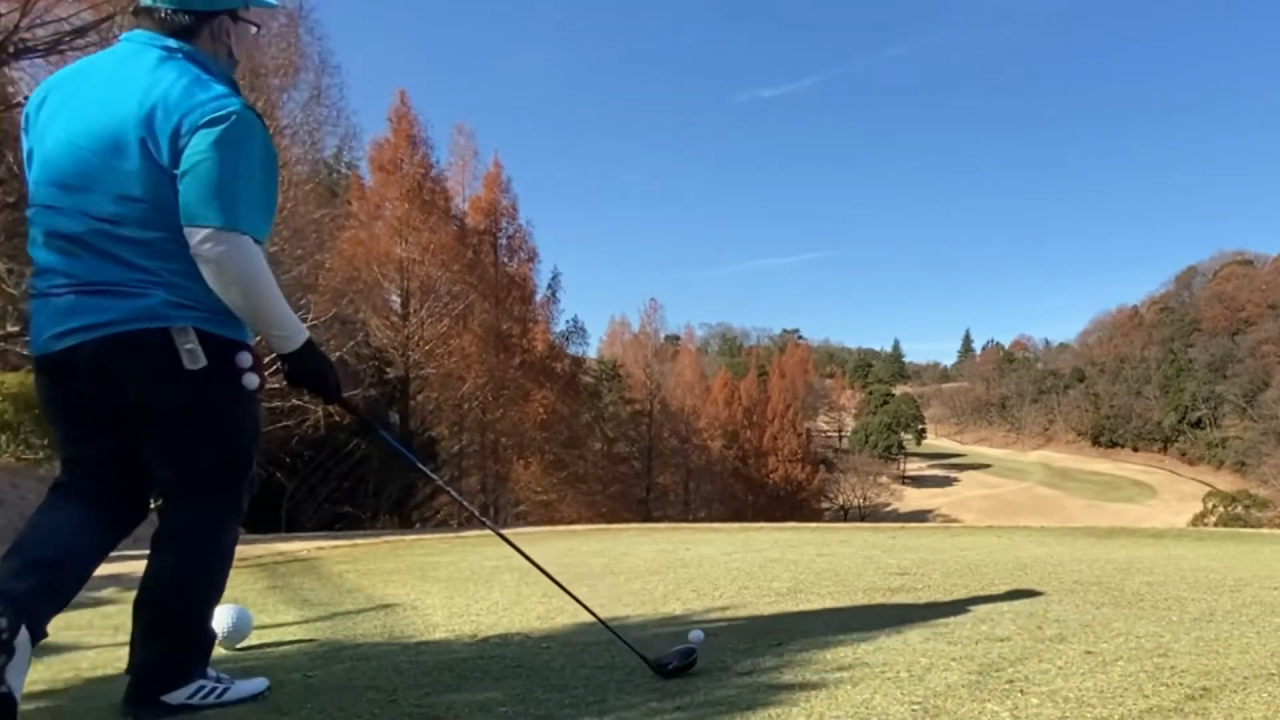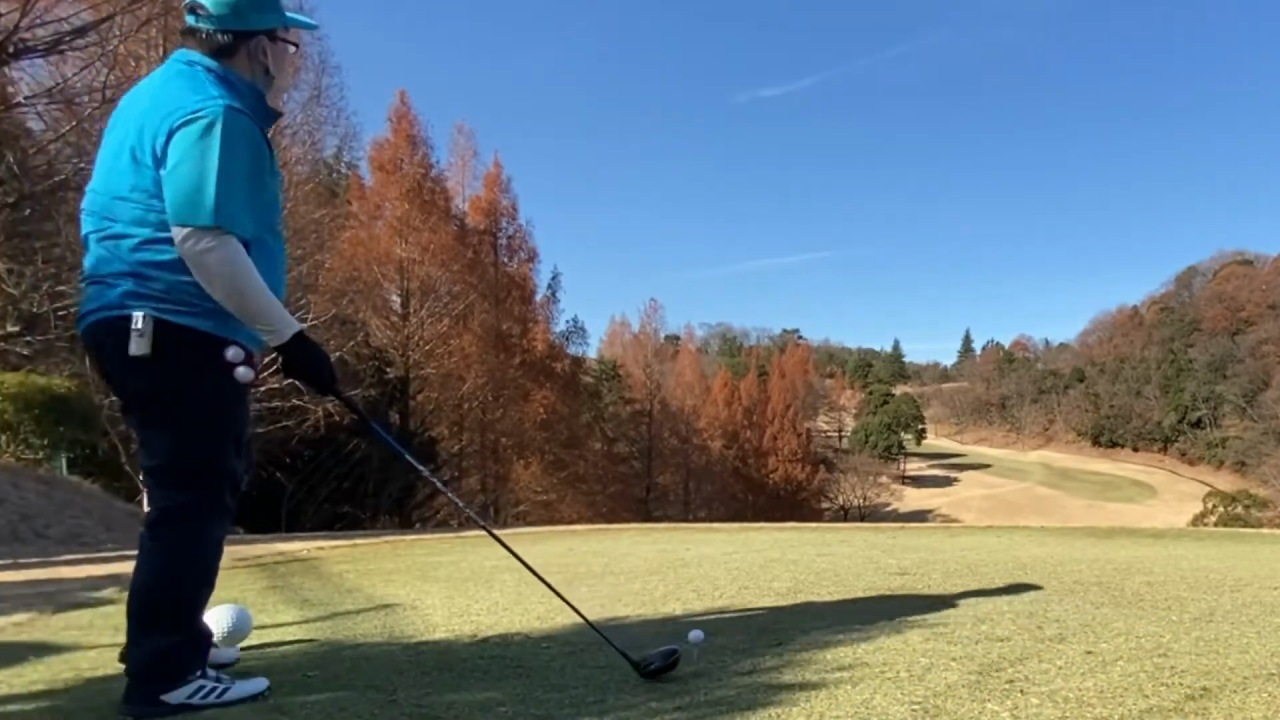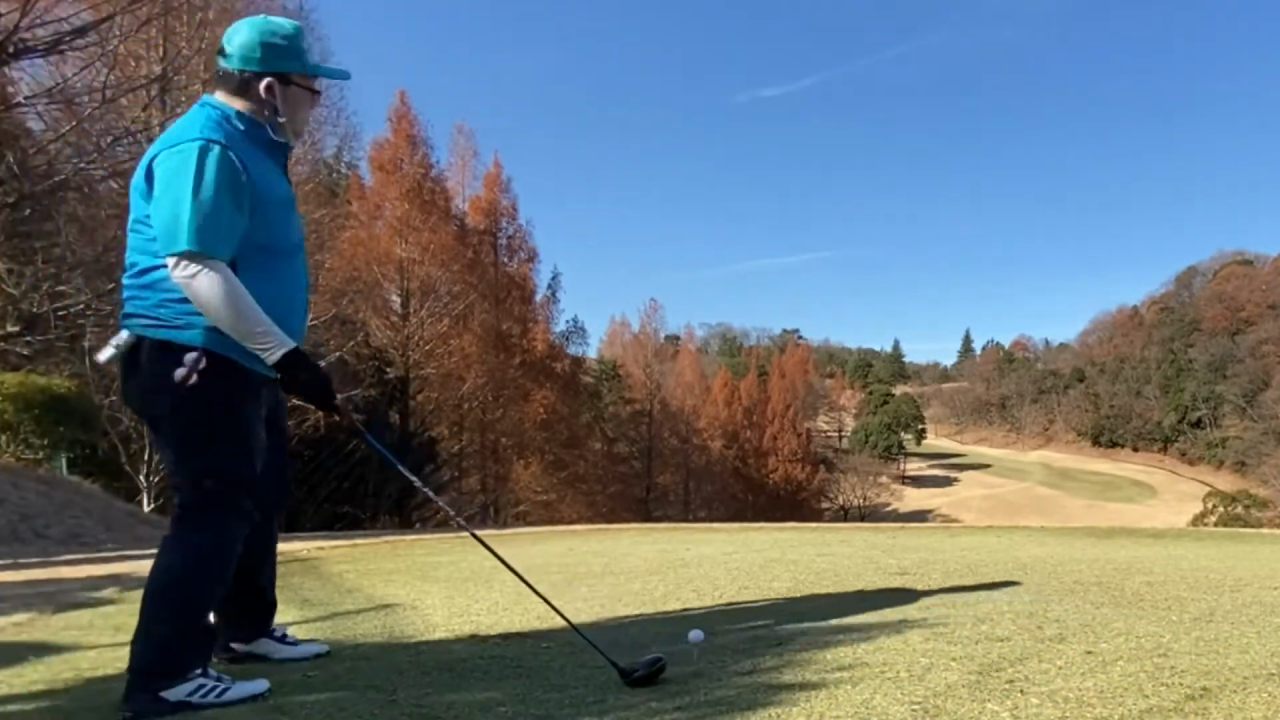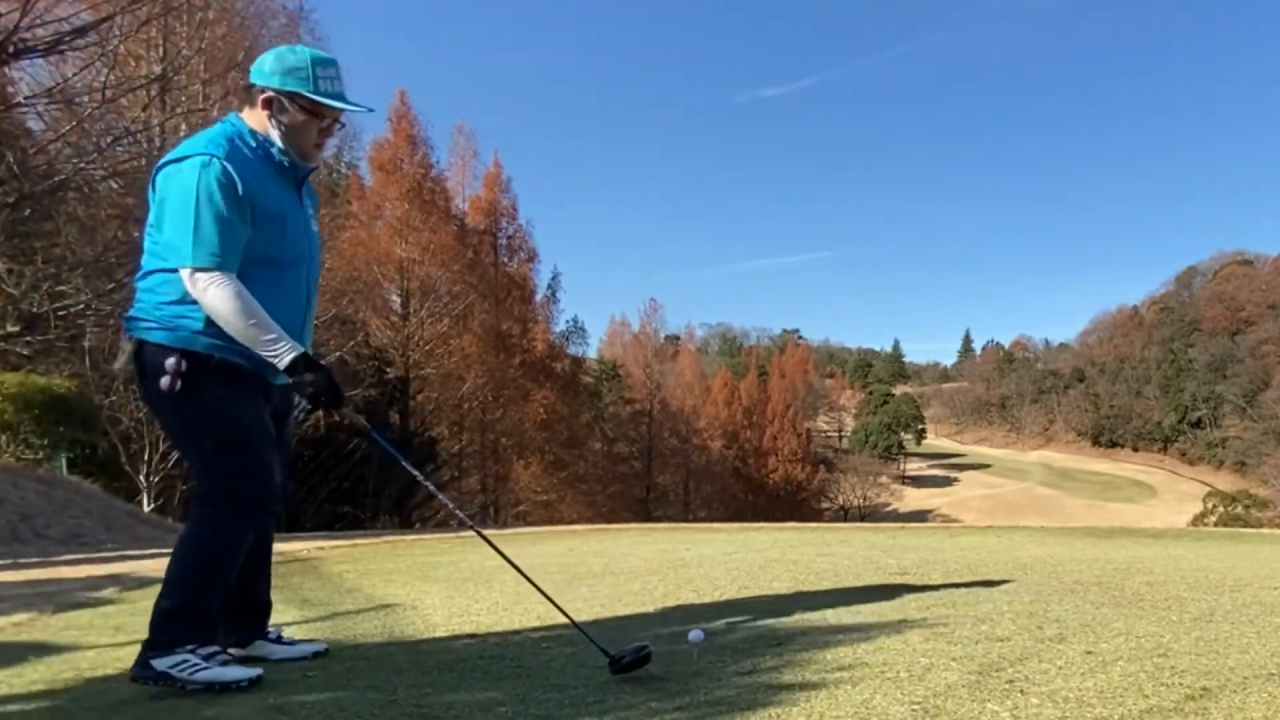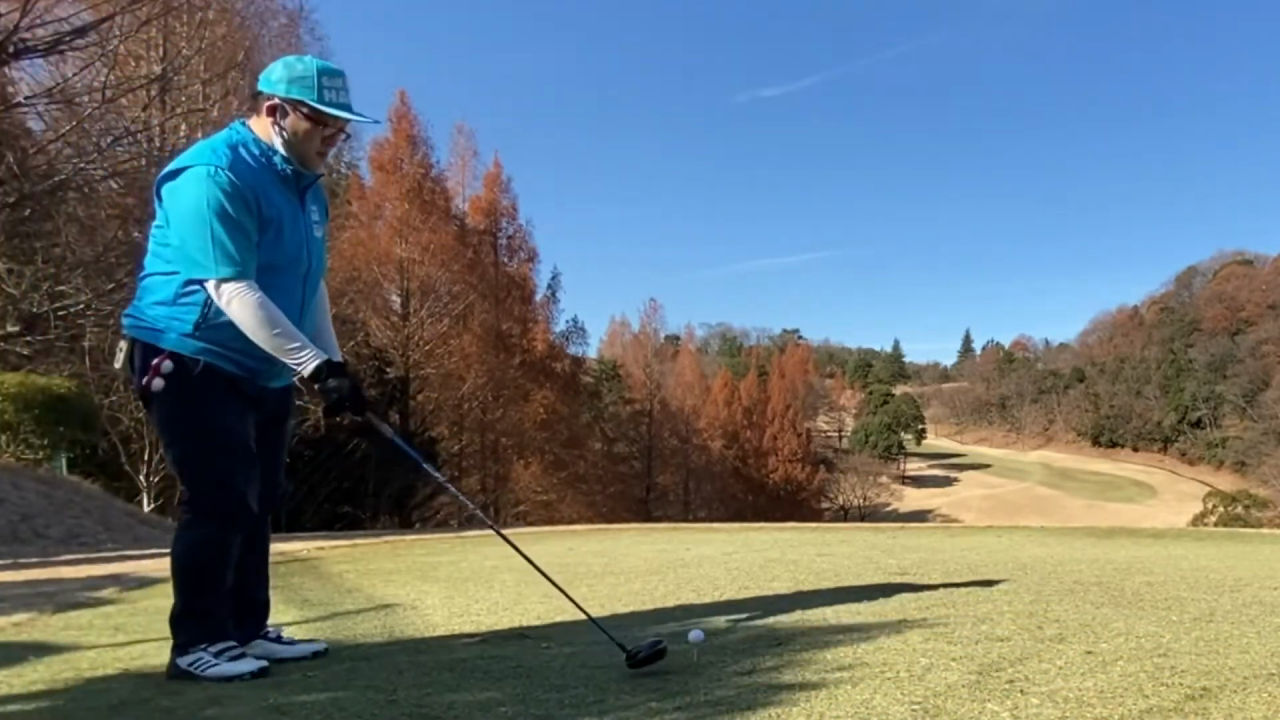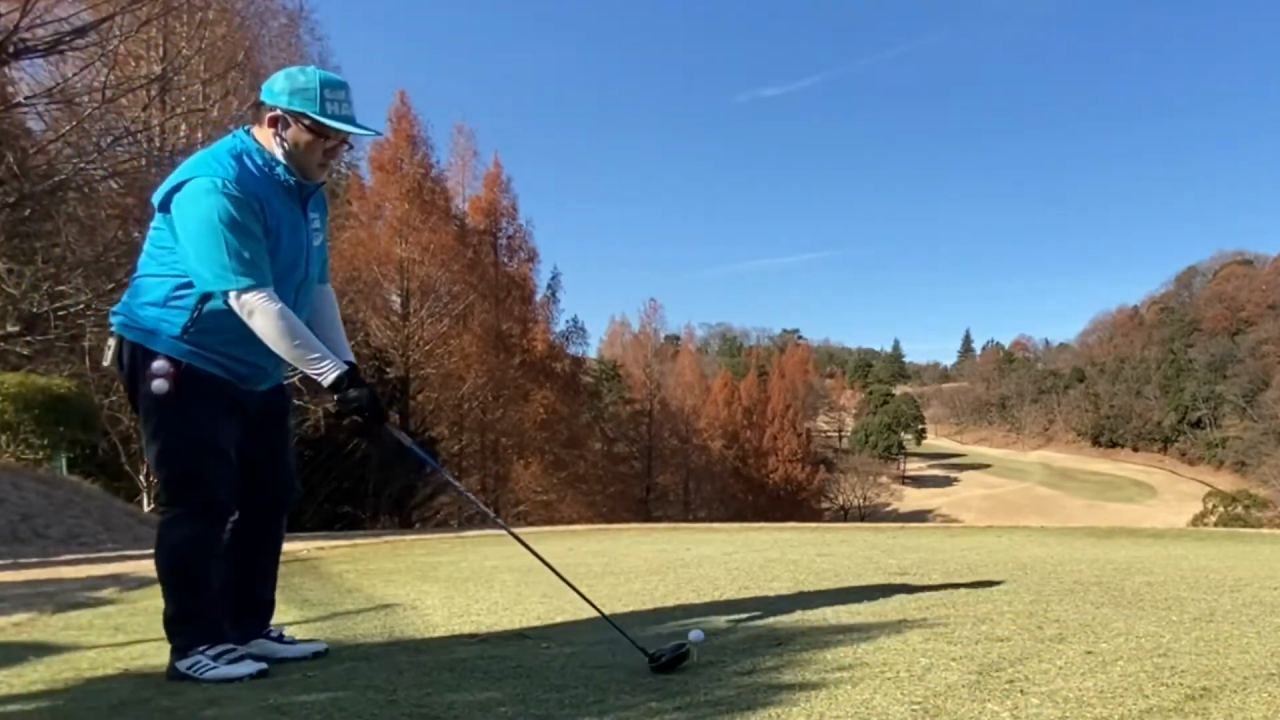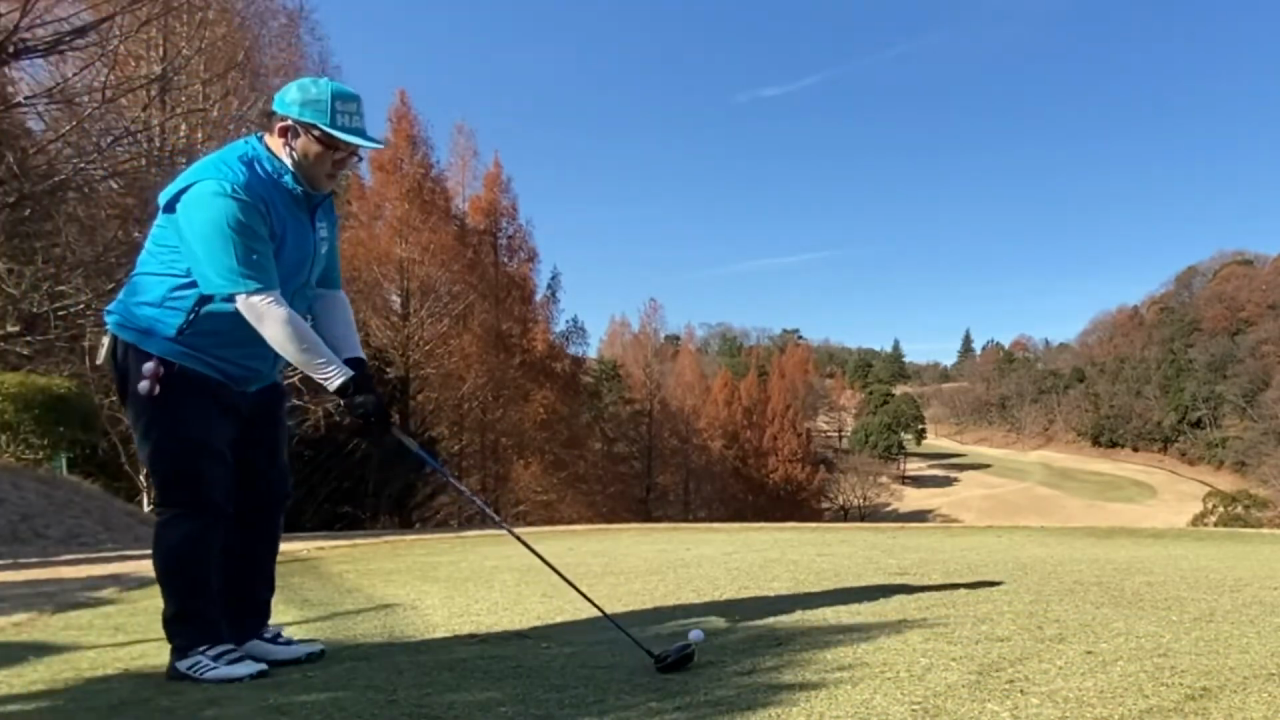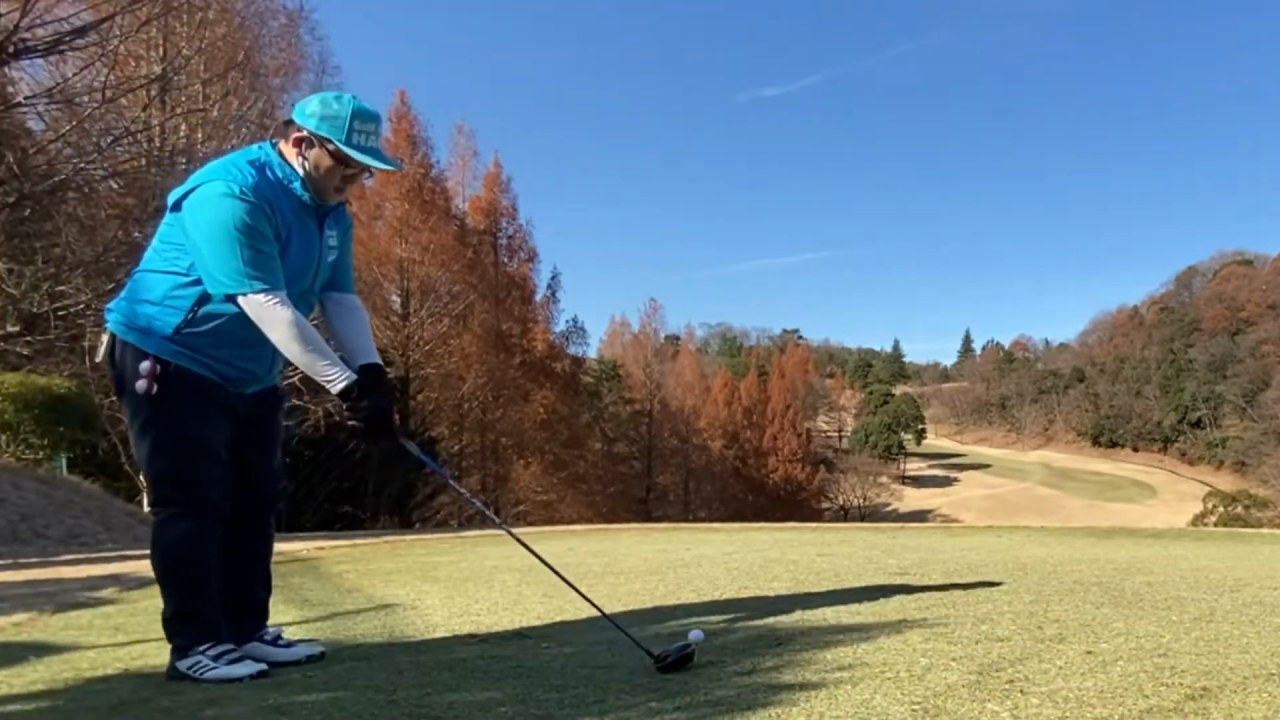
dt=0.2s
person 1, frame 1
right shoulder: (212, 108)
right elbow: (218, 244)
right wrist: (294, 344)
left hip: (68, 338)
right hip: (181, 344)
left knee: (92, 501)
right knee: (199, 511)
person 1, frame 2
left shoulder: (149, 95)
right shoulder: (216, 112)
right elbow: (205, 240)
right wrist: (288, 336)
left hip: (126, 326)
right hip: (180, 331)
left knee: (180, 485)
right knee: (191, 497)
left ankle: (162, 637)
person 1, frame 3
left shoulder: (244, 148)
right shoulder: (208, 148)
right elbow: (196, 268)
left wrist: (278, 358)
right wrist: (287, 353)
left hip: (234, 362)
right hip: (191, 357)
left knee: (258, 496)
right knee: (215, 506)
left ankle: (247, 627)
person 1, frame 4
left shoulder: (285, 174)
right shoulder: (211, 165)
right elbow: (207, 279)
left wrist: (299, 363)
right wrist: (294, 357)
left hip: (254, 368)
right hip: (194, 360)
left knee: (255, 495)
right knee: (235, 496)
left ankle: (242, 629)
right ankle: (173, 644)
person 1, frame 5
left shoulder: (303, 185)
right shoulder: (214, 175)
left elbow: (308, 284)
right elbow: (234, 291)
left wrist: (331, 362)
right wrist: (315, 366)
left hip: (261, 372)
right hip: (190, 362)
left knee: (254, 502)
right knee: (220, 500)
left ankle: (244, 629)
right ankle: (197, 641)
person 1, frame 6
left shoulder: (307, 192)
right shoulder: (217, 185)
left elbow: (314, 288)
right elbow: (255, 302)
left wrist: (346, 366)
right wrist: (333, 376)
left hip: (254, 374)
right hip: (180, 364)
left knee: (268, 498)
right knee: (200, 504)
left ankle: (245, 628)
right ankle: (194, 643)
person 1, frame 7
left shoulder: (315, 201)
right shoulder: (224, 190)
left elbow: (326, 293)
right elbow: (261, 304)
left wrist: (356, 365)
right wrist: (339, 381)
left hip: (249, 374)
right hip: (171, 363)
left knee: (263, 498)
right knee: (195, 505)
left ankle: (244, 628)
right ankle: (194, 644)
person 1, frame 8
left shoulder: (331, 211)
right shoulder: (232, 193)
left elbow: (340, 298)
right elbow: (268, 306)
left wrist: (370, 369)
right wrist: (345, 385)
left hip: (249, 375)
right hip: (170, 363)
left knee: (254, 501)
right knee: (193, 503)
left ankle: (244, 631)
right ankle: (195, 643)
